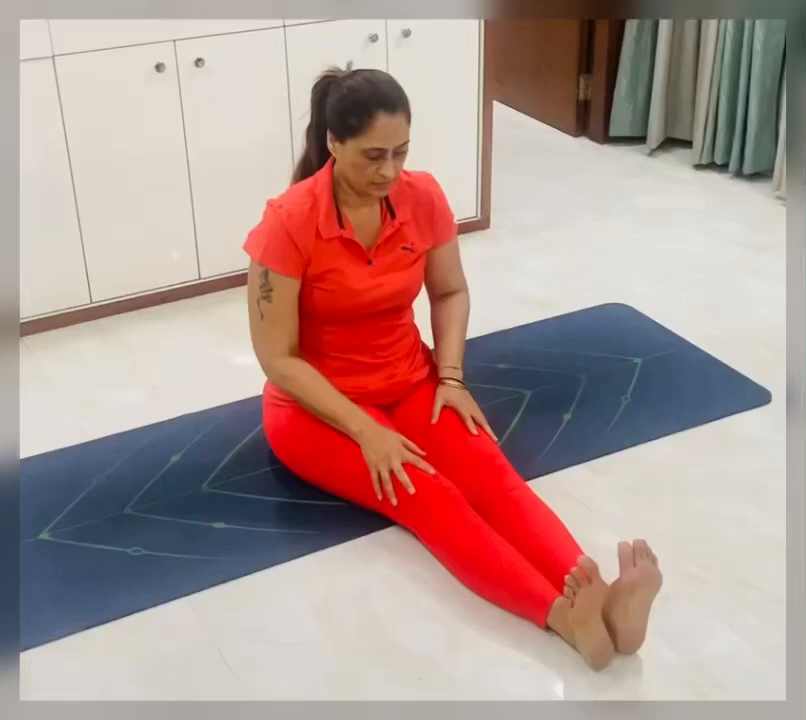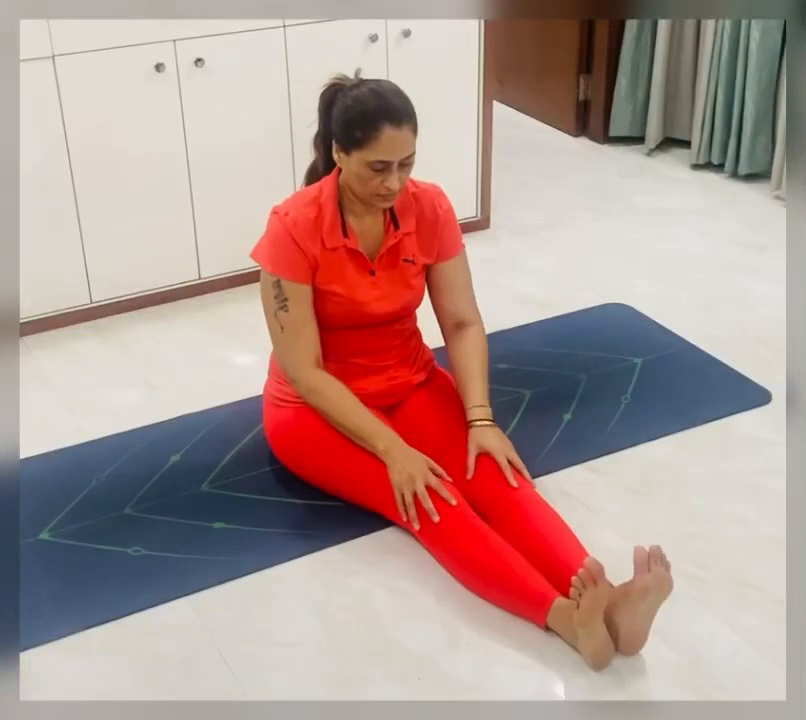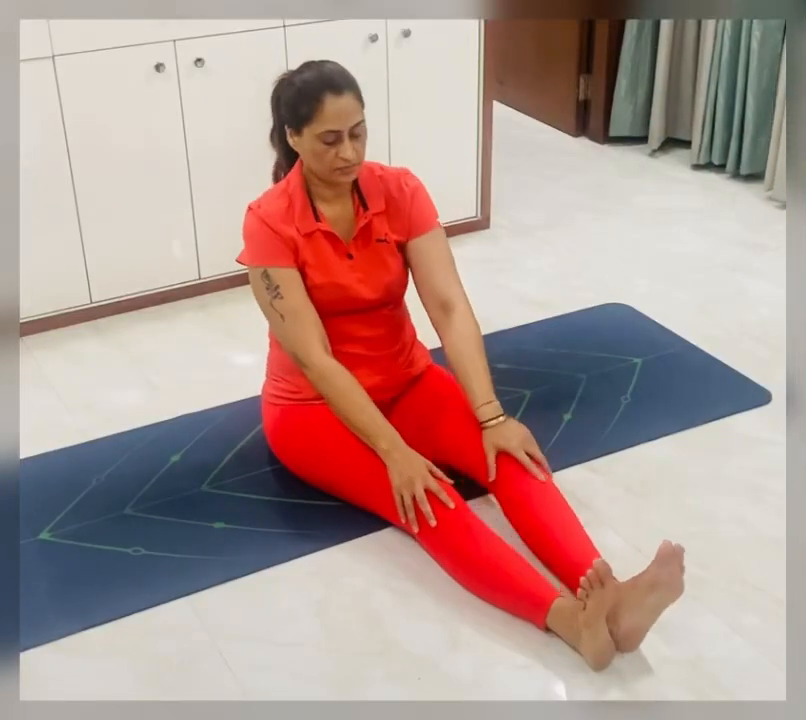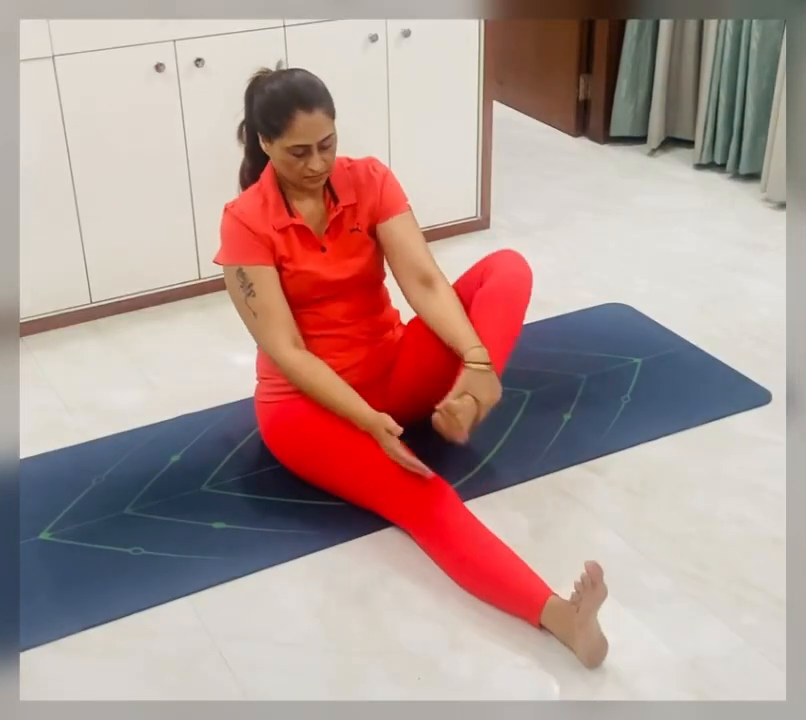
dt=0.5s
person 1, frame 1
left shoulder: (423, 197)
right shoulder: (288, 221)
left elbow: (450, 292)
right elbow: (277, 358)
left wrist: (451, 377)
right wrist: (365, 431)
left hip: (411, 383)
right hip: (316, 407)
left knee: (492, 475)
right knee: (430, 498)
left ankle: (600, 595)
right ankle: (564, 617)
person 1, frame 2
left shoulder: (429, 207)
right shoulder: (293, 228)
left elbow: (464, 324)
right elbow: (303, 370)
left wrist: (481, 420)
right wrist: (392, 451)
left hip: (410, 385)
right hip: (315, 410)
left knee: (494, 479)
right knee: (429, 501)
left ankle: (603, 596)
right ankle: (565, 617)
person 1, frame 3
left shoulder: (400, 191)
right shoulder: (270, 223)
left elbow: (449, 308)
right elbow: (314, 358)
left wrist: (491, 417)
right wrist: (394, 452)
left hip: (406, 381)
right hip: (313, 405)
left knee: (506, 459)
right knee: (431, 504)
left ankle: (599, 592)
right ankle: (567, 618)
person 1, frame 4
left shoulder: (369, 180)
right shoulder: (246, 223)
left elbow: (423, 280)
right elbow: (285, 352)
left wrist: (477, 364)
right wrist: (370, 423)
left hip: (393, 367)
right hip: (306, 400)
left knee: (507, 268)
right knee: (424, 499)
left ankle: (464, 408)
right ankle: (555, 614)
